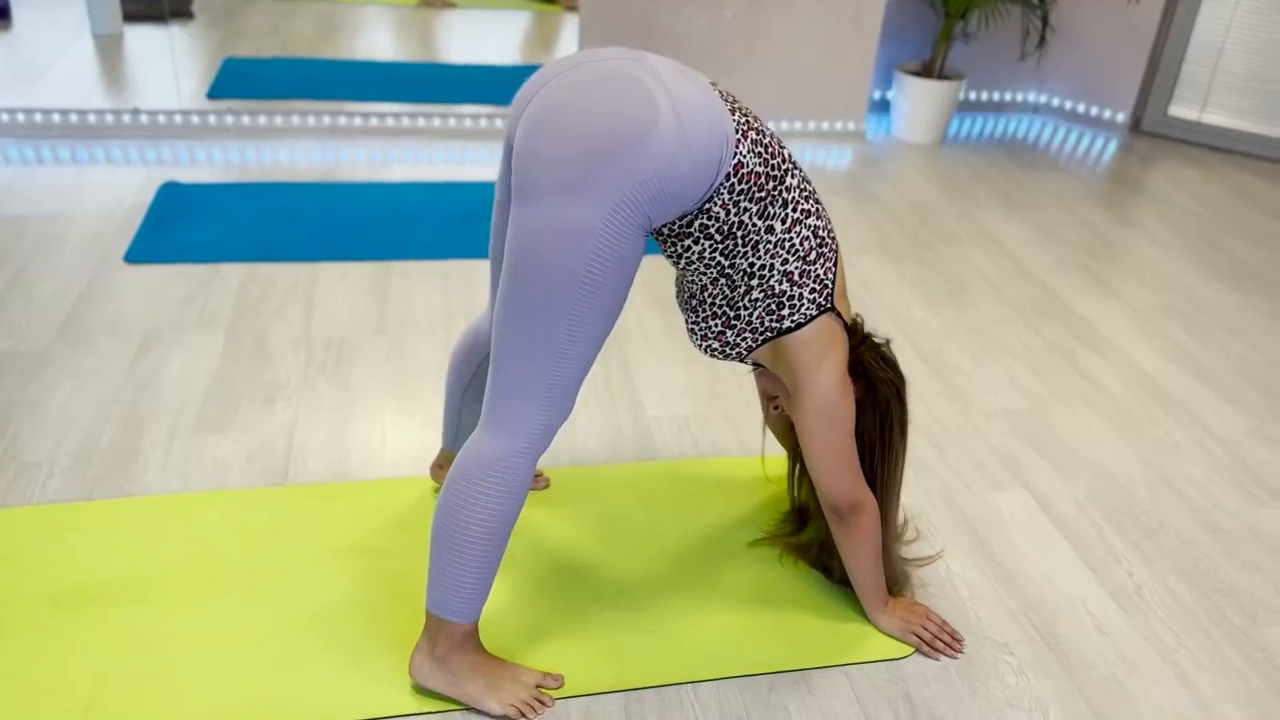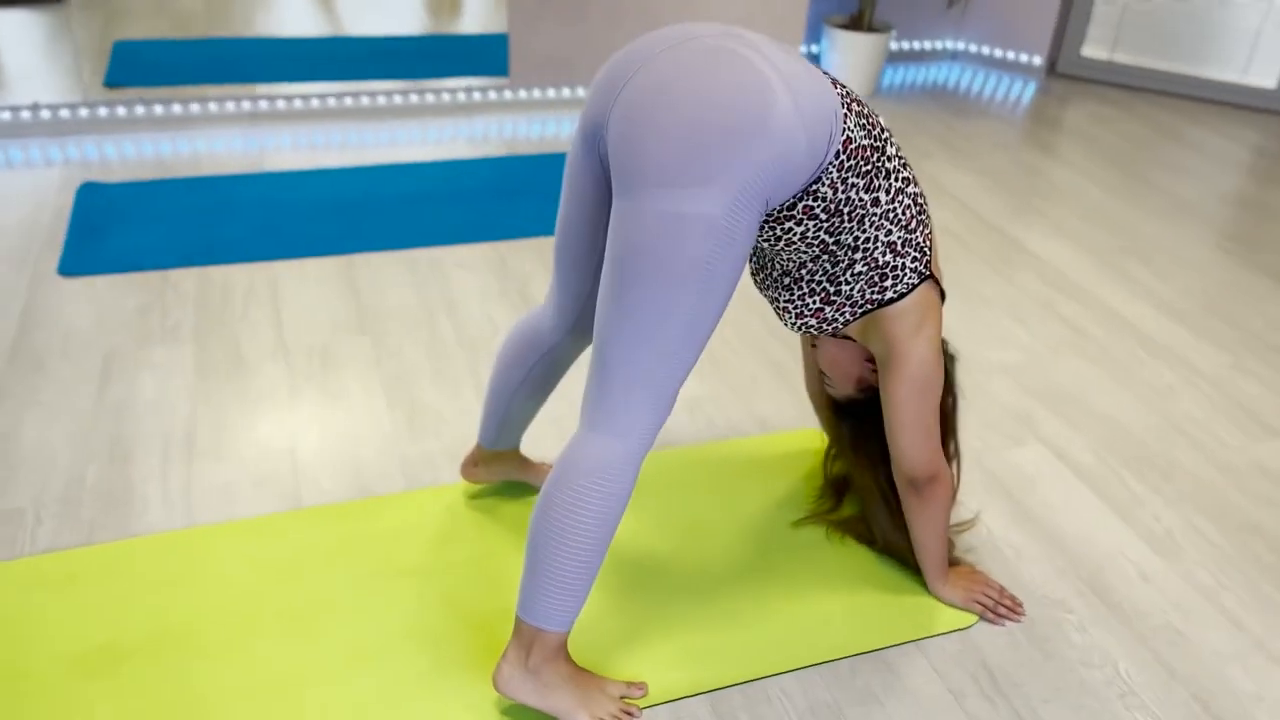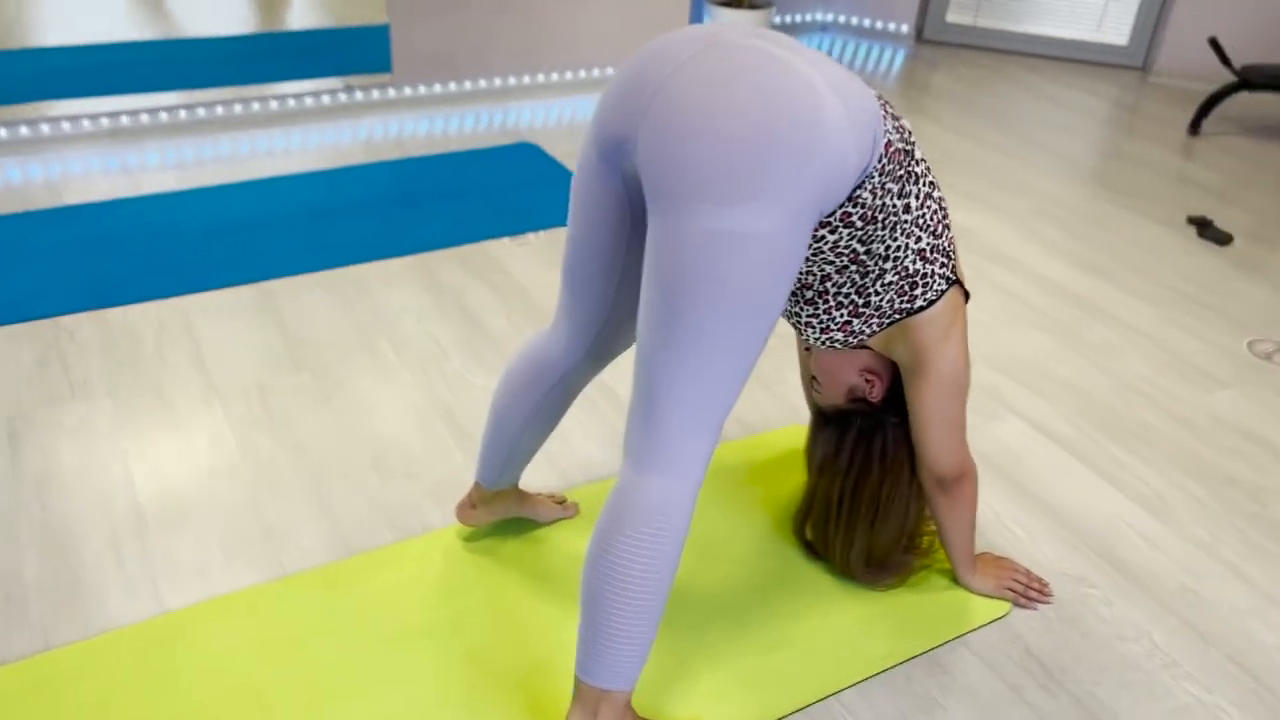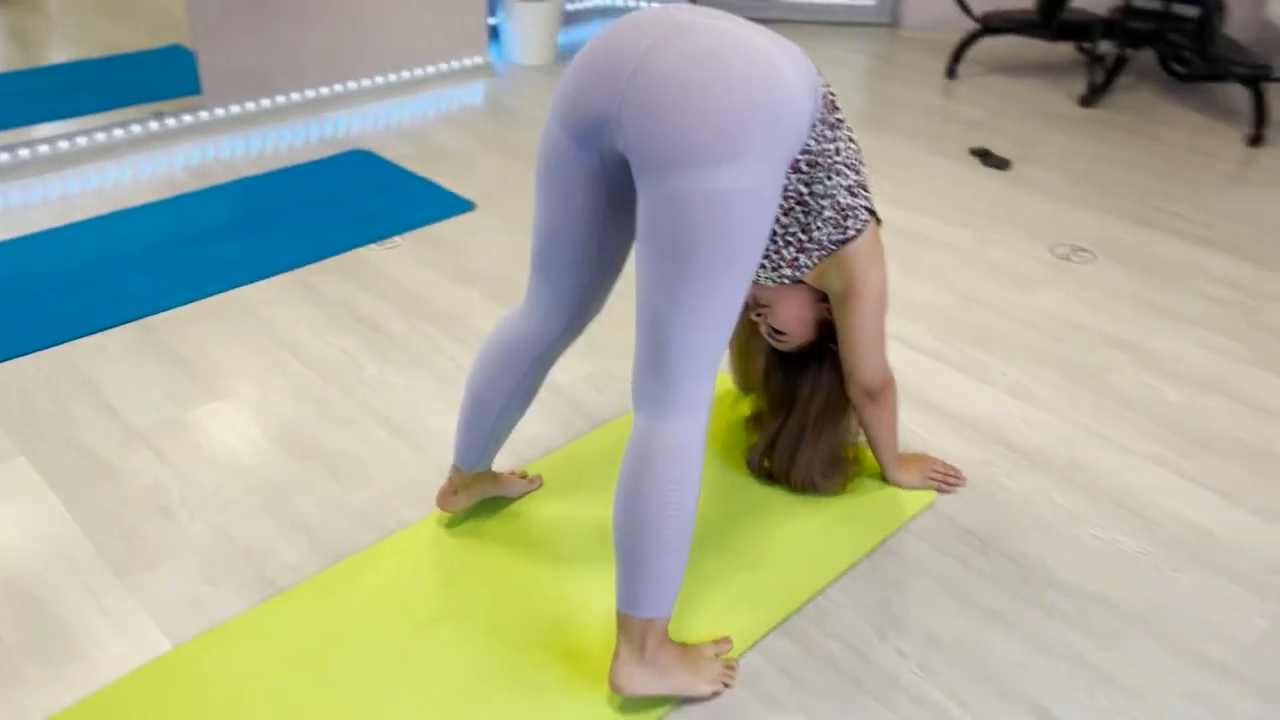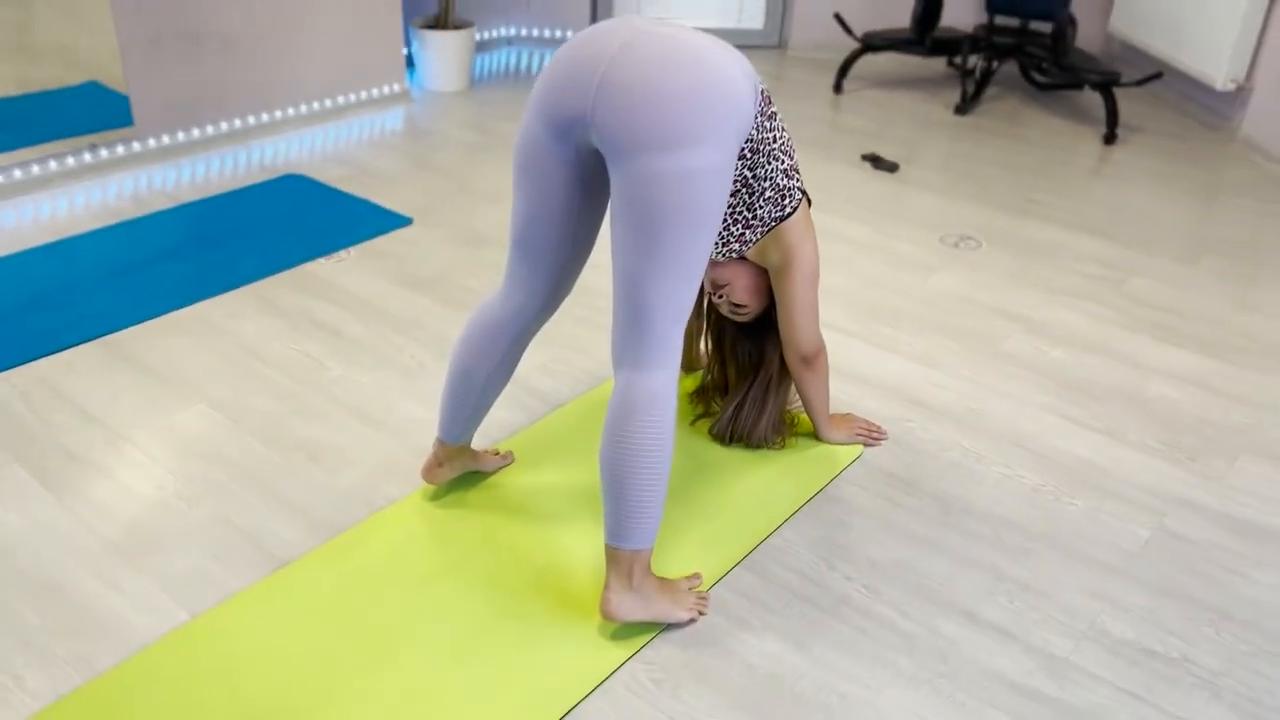
dt=0.7s
person 1, frame 1
left shoulder: (802, 313)
right shoulder: (818, 348)
left elbow: (781, 398)
right elbow: (848, 500)
left wrist: (806, 458)
right wrist: (881, 607)
right hip: (618, 148)
left knee: (512, 327)
right knee: (525, 417)
left ankle: (459, 458)
right ankle: (444, 650)
person 1, frame 2
left shoulder: (857, 284)
right shoulder: (905, 318)
left elbow: (817, 339)
right elbow: (922, 472)
left wrist: (846, 445)
right wrist: (941, 576)
right hip: (717, 137)
left knee: (571, 316)
right knee: (623, 422)
left ankle: (492, 454)
right ankle: (534, 661)
person 1, frame 3
right shoulder: (927, 320)
left elbow: (806, 333)
right elbow: (947, 470)
right hip: (753, 143)
left knee: (578, 340)
right knee: (669, 460)
left ankle: (489, 494)
person 1, frame 4
right shoulder: (848, 258)
left elbow: (733, 301)
right elbow: (871, 384)
left wrist: (750, 381)
right wrist: (895, 466)
right hip: (723, 111)
left knee: (548, 315)
right knee: (674, 403)
left ankle: (466, 478)
right ankle: (642, 656)
person 1, frame 5
left shoulder: (710, 244)
right shoulder: (783, 236)
left elbow: (677, 301)
right elbow: (805, 351)
left wrist: (689, 359)
right wrist: (825, 423)
right hip: (679, 100)
left knee: (523, 297)
right knee: (645, 361)
left ankle: (448, 453)
right ankle: (628, 585)
